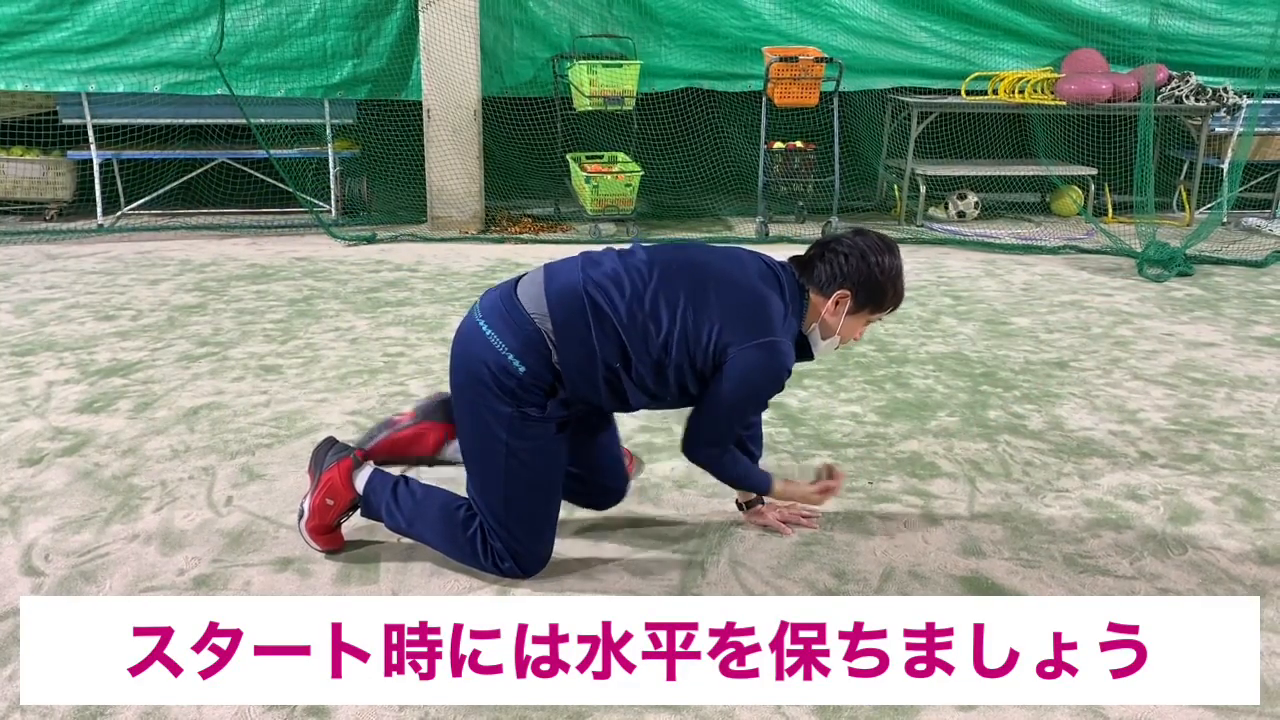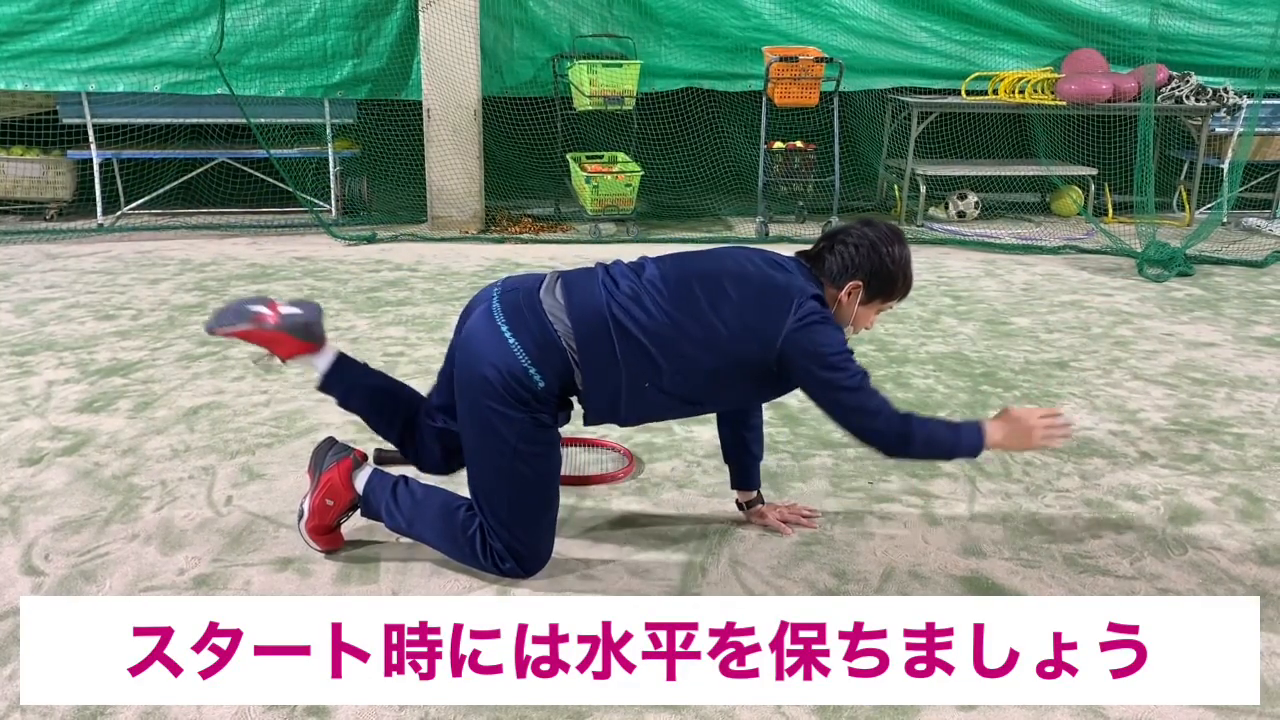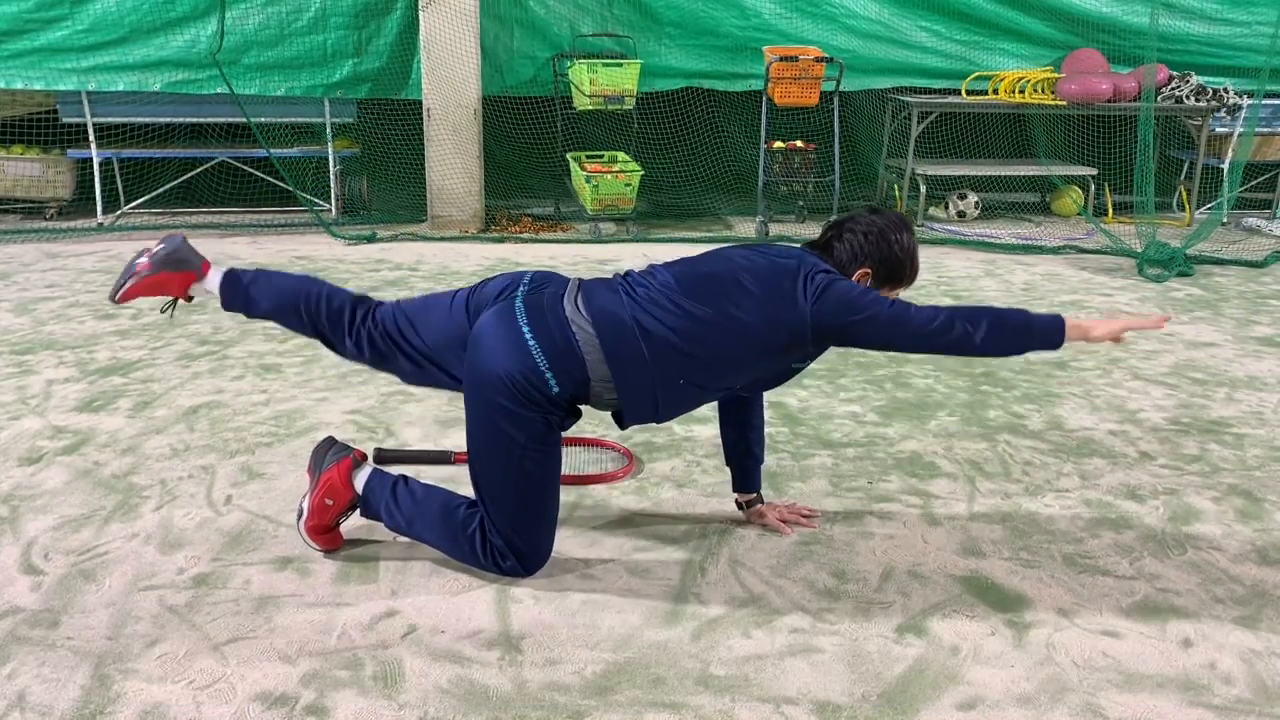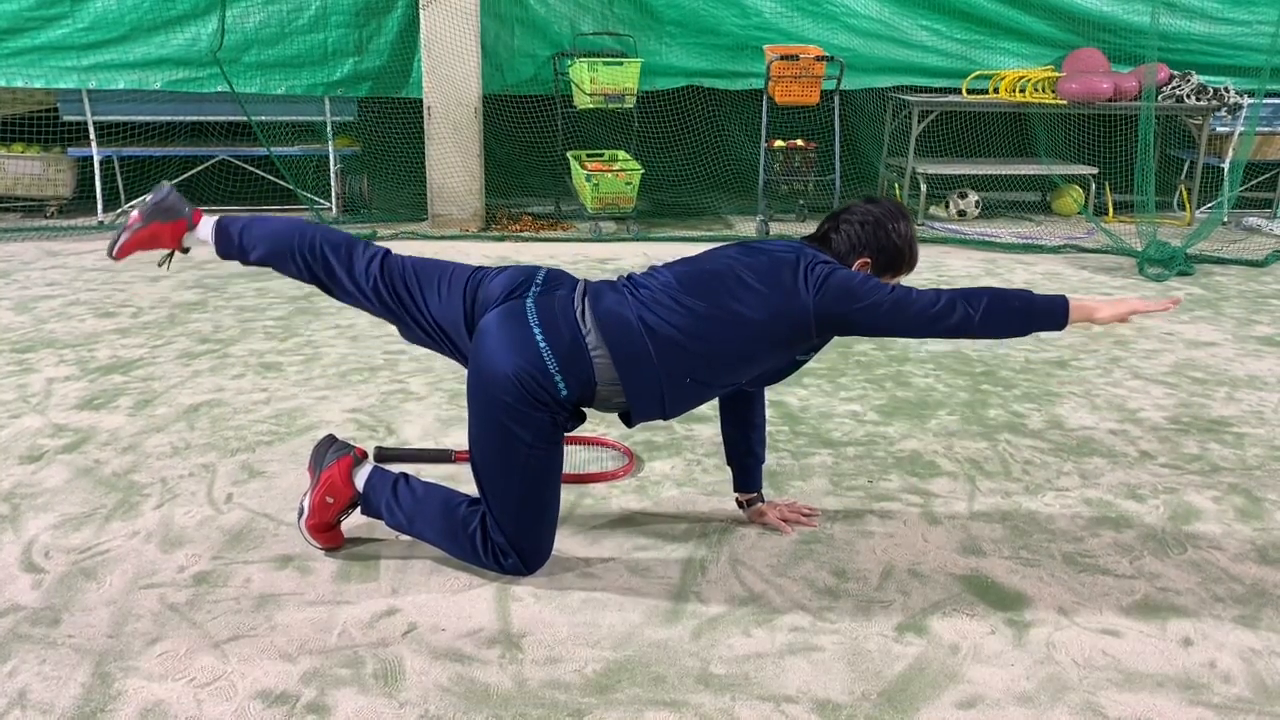
dt=0.4s
person 1, frame 1
left shoulder: (765, 280)
right shoulder: (768, 347)
left elbow: (729, 407)
right elbow: (706, 446)
left wrist: (752, 499)
right wrist: (778, 489)
left hip: (517, 320)
right hip: (511, 359)
left knee: (602, 487)
right knee: (516, 552)
left ankle: (449, 435)
right ankle: (357, 481)
person 1, frame 2
left shoulder: (766, 279)
right shoulder: (804, 326)
left elbow: (737, 388)
right elbow: (882, 427)
left wrist: (751, 498)
right wrist: (989, 435)
left hip: (516, 308)
right hip: (519, 366)
left knee: (429, 440)
right knee: (513, 551)
left ankle: (304, 344)
right ankle: (354, 482)
person 1, frame 3
left shoulder: (769, 270)
right shoulder: (822, 300)
left elbow: (739, 383)
right elbow: (948, 328)
left wrist: (750, 498)
right wrist: (1074, 329)
left hip: (525, 304)
right hip: (528, 372)
left knee: (369, 329)
right knee: (513, 550)
left ankle: (201, 276)
right ankle: (356, 482)
person 1, frame 4
left shoulder: (772, 265)
right shoulder: (826, 293)
left elbow: (741, 385)
right elbow: (953, 311)
left wrist: (752, 496)
right wrist: (1080, 311)
left hip: (529, 300)
right hip: (534, 370)
left knee: (369, 272)
right knee: (513, 548)
left ankle: (190, 226)
right ankle: (357, 480)
